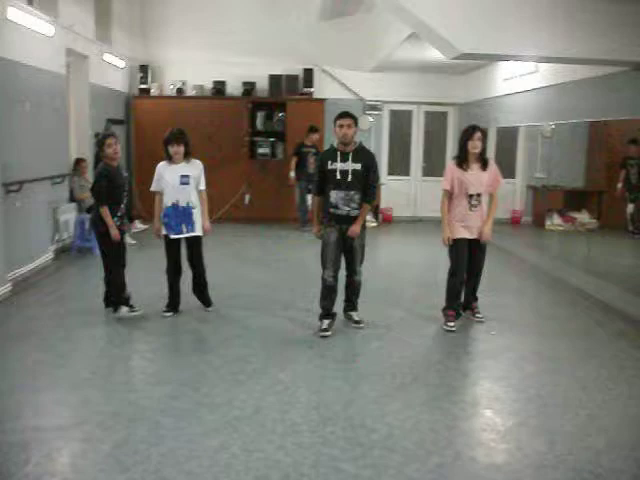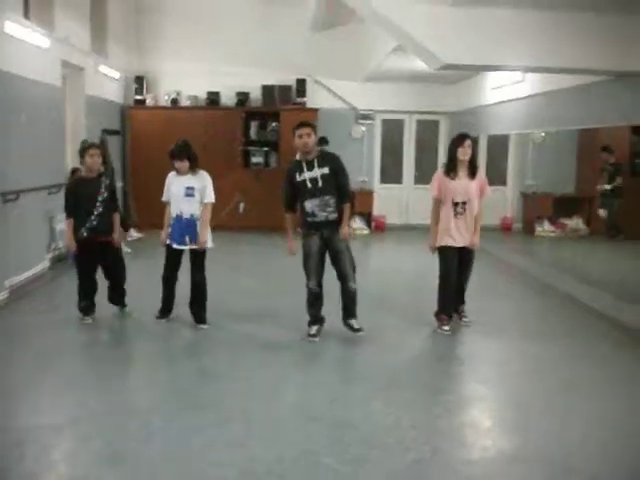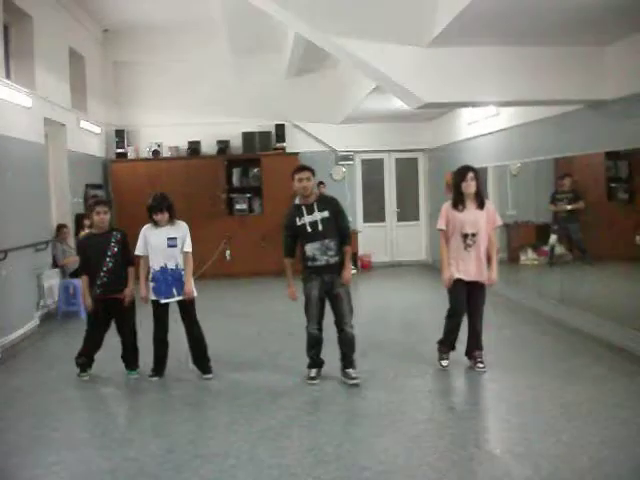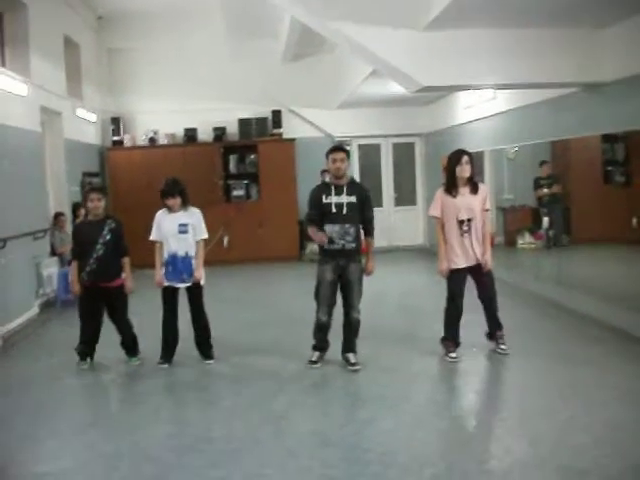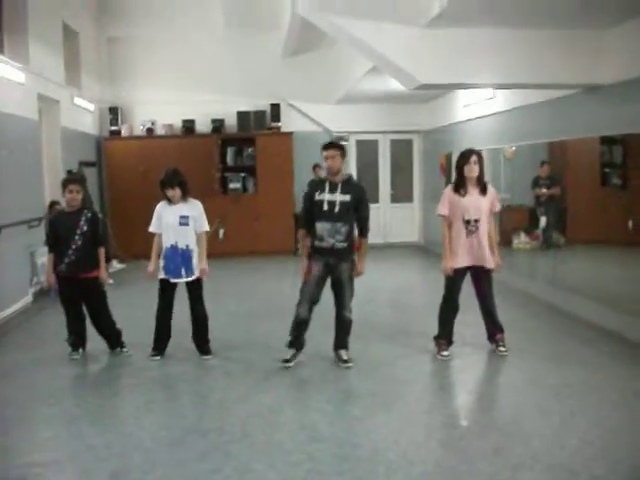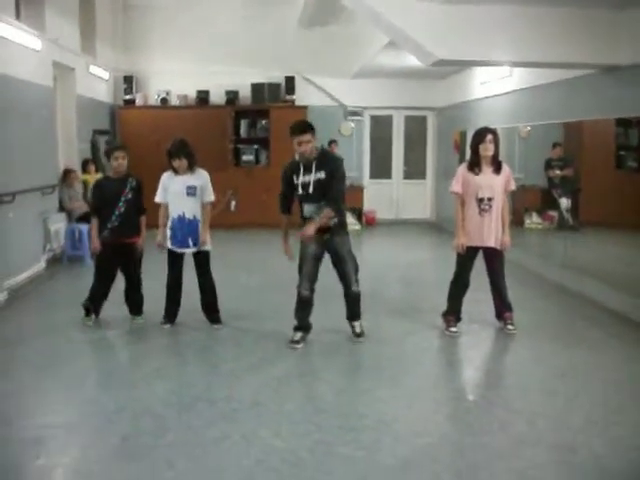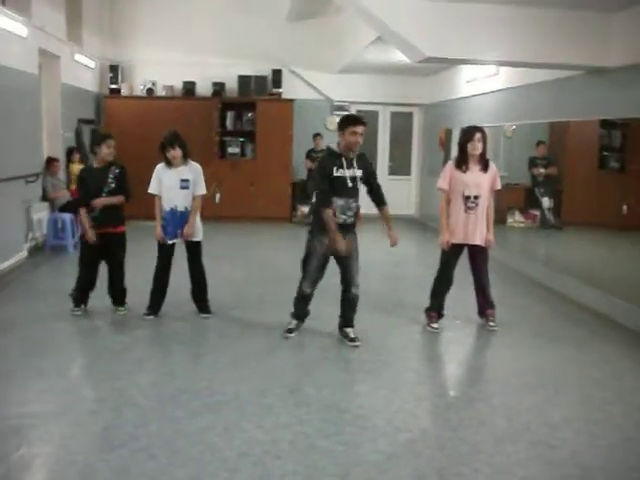
dt=0.7s
person 1, frame 1
left shoulder: (366, 157)
right shoulder: (327, 157)
left elbow: (370, 194)
right elbow: (319, 192)
left wrist: (358, 223)
right wrist: (316, 221)
left hip: (355, 224)
right hip: (331, 223)
left knee: (355, 271)
right knee: (329, 272)
left ankle: (351, 309)
right ankle: (326, 316)
person 1, frame 2
left shoulder: (332, 160)
right shoulder: (293, 170)
left elbow: (345, 194)
right elbow: (290, 207)
left wrist: (345, 224)
right wrist: (290, 237)
left hip: (335, 229)
right hip: (311, 232)
left knee: (347, 275)
right knee: (313, 281)
left ankle: (350, 317)
right ankle: (315, 321)
person 1, frame 3
left shoulder: (331, 204)
right shoulder: (293, 215)
left elbow: (346, 237)
right elbow: (289, 252)
left wrist: (347, 267)
right wrist: (290, 283)
left hip: (337, 273)
right hip: (312, 276)
left knee: (345, 322)
right knee: (313, 324)
left ankle: (349, 366)
right ankle: (314, 364)
person 1, frame 4
left shoulder: (360, 191)
right shoulder: (318, 192)
left elbow: (368, 227)
right elbow: (311, 223)
left wrist: (370, 258)
right wrist: (316, 234)
left hip: (353, 259)
right hip: (328, 259)
left knee: (352, 308)
right knee: (323, 307)
left ankle: (349, 350)
right ankle: (319, 347)
person 1, frame 5
left shoulder: (356, 190)
right shoulder: (314, 188)
left elbow: (363, 228)
right elbow: (305, 224)
left wrist: (361, 259)
right wrist: (304, 257)
left hip: (344, 258)
right hip: (318, 256)
left knee: (344, 307)
right knee: (305, 303)
left ankle: (341, 348)
right ankle: (295, 345)
person 1, frame 6
left shoulder: (332, 162)
right shoulder: (290, 170)
left elbow: (336, 200)
right elbow: (286, 207)
left wrist: (315, 225)
right wrist: (285, 239)
left hip: (336, 231)
right hip: (308, 234)
left knee: (350, 279)
right knee: (305, 285)
left ankle: (355, 320)
right ankle: (302, 327)
person 1, frame 7
left shoulder: (364, 163)
right shoulder: (326, 162)
left elbow: (377, 196)
right elbow: (323, 203)
left wrist: (390, 228)
right wrist: (334, 235)
left hip: (349, 231)
right hip: (322, 231)
left knee: (352, 283)
right knee: (309, 279)
left ankle: (346, 326)
right ankle: (297, 317)
person 2, frame 1
left shoulder: (490, 167)
right shoulder: (453, 167)
left elbow: (493, 199)
right elbow: (446, 199)
left wrist: (488, 224)
right wrist: (445, 227)
left hip: (480, 229)
right hip: (458, 228)
left knee: (476, 270)
right knee: (457, 270)
left ankle: (470, 303)
right ankle: (451, 311)
person 2, frame 2
left shoulder: (478, 176)
right shoulder: (442, 175)
left elbow: (479, 208)
right elbow: (435, 207)
left wrist: (477, 234)
right wrist: (433, 235)
left hip: (468, 236)
right hip: (447, 236)
left knee: (463, 275)
right knee: (448, 275)
left ankle: (458, 306)
right ankle: (443, 315)
person 2, frame 3
left shoulder: (487, 207)
right shoulder: (449, 208)
left elbow: (492, 240)
right elbow: (444, 241)
left wrist: (494, 267)
right wrist: (445, 269)
left hip: (479, 270)
right hip: (457, 270)
left knee: (476, 314)
right knee: (457, 310)
left ankle: (475, 352)
right ankle: (445, 347)
person 2, frame 4
left shoulder: (481, 191)
right shoulder: (443, 194)
left elbow: (485, 223)
right elbow: (440, 228)
left wrist: (488, 252)
right wrist: (442, 258)
left hip: (479, 255)
right hip: (455, 257)
left knee: (489, 295)
right knee: (454, 301)
left ankle: (497, 334)
right ankle: (450, 342)
person 2, frame 5
left shoulder: (489, 192)
right shoulder: (451, 192)
left elbow: (490, 224)
right elbow: (446, 227)
left wrist: (495, 253)
right wrist: (446, 257)
left hip: (482, 256)
right hip: (457, 257)
left knee: (486, 297)
right knee: (451, 299)
left ankle: (496, 336)
right ankle: (443, 340)
person 2, frame 6
left shoulder: (503, 171)
right shoulder: (465, 170)
left elbow: (504, 203)
right elbow: (459, 204)
left wrist: (506, 233)
right wrist: (459, 234)
left hip: (494, 235)
right hip: (470, 235)
left knee: (497, 277)
right knee: (461, 277)
left ankle: (505, 314)
right ankle: (451, 316)
person 2, frame 7
left shoulder: (490, 169)
right shoulder: (452, 167)
left elbow: (490, 202)
right elbow: (444, 201)
left wrist: (490, 231)
right wrist: (443, 231)
left hip: (479, 233)
right hip: (455, 232)
left knee: (481, 274)
right knee: (445, 273)
left ankle: (487, 311)
right ankle: (434, 312)
person 3, frame 1
left shoulder: (196, 166)
right shoulder: (161, 168)
left elbow: (202, 194)
right elbow: (158, 196)
left wrist: (206, 219)
right wrist: (156, 221)
left hip: (192, 221)
right hip: (170, 223)
left knee: (196, 261)
right knee: (172, 265)
left ankle: (204, 297)
right ankle: (173, 303)
person 3, frame 2
left shoulder: (203, 177)
right shoulder: (171, 178)
left elbow: (207, 207)
right elbow: (168, 206)
left wrist: (203, 233)
right wrist: (165, 229)
left hip: (196, 233)
right hip: (175, 233)
left knee: (198, 275)
right knee: (169, 272)
left ankle: (199, 315)
right ankle: (165, 309)
person 3, frame 3
left shoulder: (181, 227)
right shoulder: (146, 231)
left elbow: (188, 256)
right elbow: (143, 260)
left wrist: (188, 282)
right wrist: (142, 285)
left hip: (181, 284)
right hip: (158, 287)
left knee: (192, 325)
right knee: (160, 329)
left ankle: (204, 365)
right ankle: (158, 368)
person 3, frame 4
left shoulder: (194, 214)
right shoulder: (160, 216)
left elbow: (200, 243)
right elbow: (158, 245)
left wrist: (199, 269)
right wrist: (158, 271)
left hip: (191, 271)
right hip: (169, 273)
left knee: (198, 311)
right knee: (169, 313)
left ankle: (206, 349)
right ankle: (167, 353)
person 3, frame 5
left shoulder: (195, 206)
right shoulder: (161, 208)
left elbow: (201, 235)
right elbow: (158, 237)
left wrist: (203, 261)
right wrist: (153, 262)
left hip: (191, 265)
right hip: (167, 266)
left knee: (197, 305)
right knee: (164, 306)
left ankle: (203, 345)
right ankle: (159, 347)
person 3, frame 6
left shoulder: (202, 176)
right shoulder: (166, 178)
left elbow: (207, 206)
right elbow: (164, 207)
left wrist: (205, 232)
right wrist: (161, 232)
left hip: (197, 234)
right hip: (175, 235)
left knee: (204, 274)
right knee: (174, 276)
left ankle: (213, 314)
right ankle: (170, 314)
person 3, frame 7
left shoulder: (194, 168)
right shoulder: (160, 170)
left elbow: (198, 199)
right elbow: (157, 199)
left wrist: (190, 224)
right wrist: (158, 225)
left hip: (190, 226)
right hip: (167, 226)
left knee: (196, 265)
right knee: (162, 266)
left ankle: (202, 303)
right ankle: (154, 305)
person 4, frame 1
left shoulder: (117, 169)
right shoulder: (103, 172)
right elbow: (101, 202)
right wrist: (111, 227)
left hip: (117, 224)
right hip: (106, 226)
left knee: (117, 264)
right knee: (114, 264)
left ankle: (113, 299)
right ankle: (122, 304)
person 4, frame 2
left shoulder: (106, 182)
right shoulder: (75, 185)
left elbow: (114, 209)
right elbow: (70, 214)
left wrist: (117, 231)
right wrist: (70, 238)
left hip: (106, 237)
right hip: (84, 239)
left knee: (117, 272)
right knee: (86, 276)
left ankle: (118, 300)
right ankle: (87, 310)
person 4, frame 3
left shoulder: (120, 236)
right shoulder: (85, 242)
left elbow: (130, 263)
right elbow: (83, 271)
left wrist: (131, 287)
right wrist: (86, 296)
left hip: (122, 293)
right hip: (98, 296)
left knee: (128, 331)
right knee: (94, 332)
left ankle: (131, 365)
right ankle: (83, 364)
person 4, frame 4
left shoulder: (113, 224)
right shoulder: (80, 228)
left elbow: (123, 253)
right elbow: (75, 257)
left wrist: (128, 277)
right wrist: (74, 281)
left hip: (113, 282)
right hip: (88, 284)
left knee: (121, 319)
right knee: (88, 321)
left ankle: (132, 352)
right ankle: (85, 354)
person 4, frame 5
left shoulder: (91, 215)
right shoulder: (56, 219)
left elbow: (99, 244)
right elbow: (52, 249)
left wrist: (103, 268)
right wrist: (50, 272)
left hip: (90, 273)
right hip: (66, 275)
left knee: (100, 310)
right knee: (72, 312)
left ankle: (116, 342)
right ankle: (77, 345)
person 4, frame 6
left shoulder: (134, 183)
right shoulder: (101, 184)
left elbow: (141, 212)
right elbow: (95, 214)
left wrist: (142, 236)
right wrist: (95, 237)
left hip: (131, 239)
right hip: (107, 240)
left knee: (133, 277)
right knee: (103, 276)
left ankle: (136, 311)
right ankle: (91, 310)
person 4, frame 7
left shoulder: (119, 170)
right shoulder: (85, 174)
left elbow: (125, 197)
right elbow: (82, 204)
left wrist: (106, 200)
right wrist: (88, 228)
left hip: (115, 228)
right hip: (92, 228)
left knee: (116, 267)
right knee: (87, 267)
left ankle: (119, 301)
right ankle: (79, 301)
